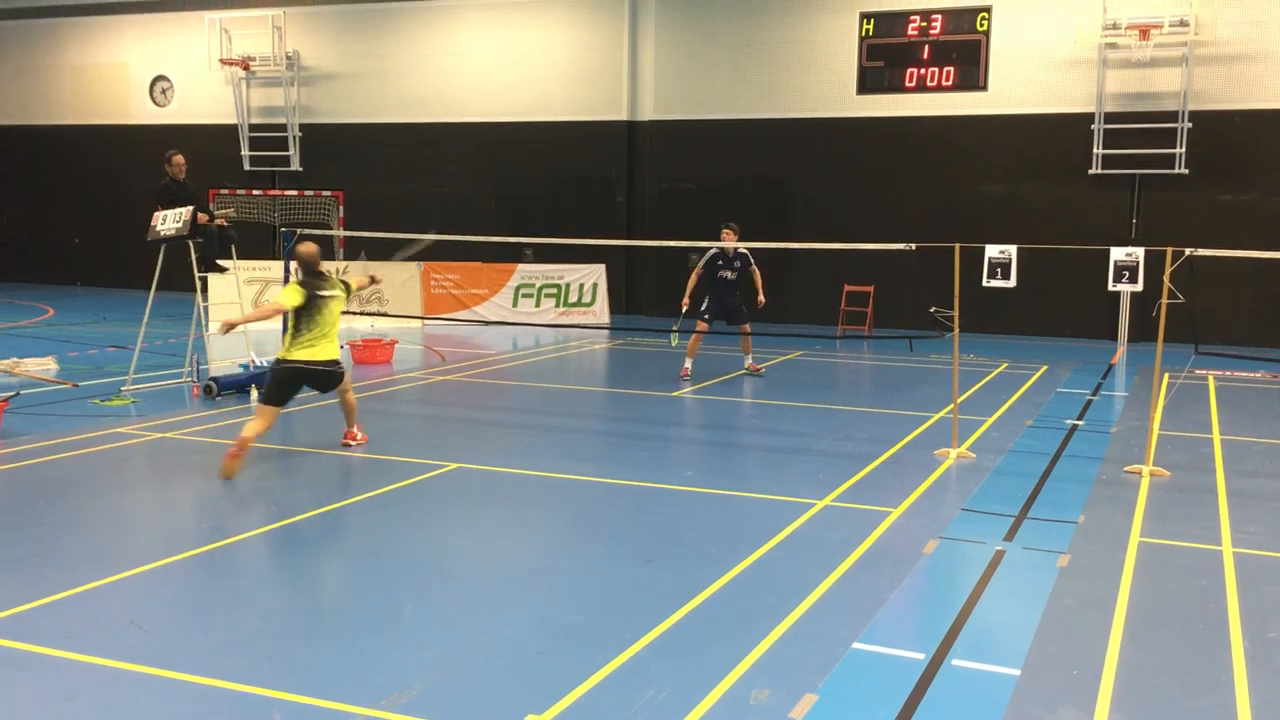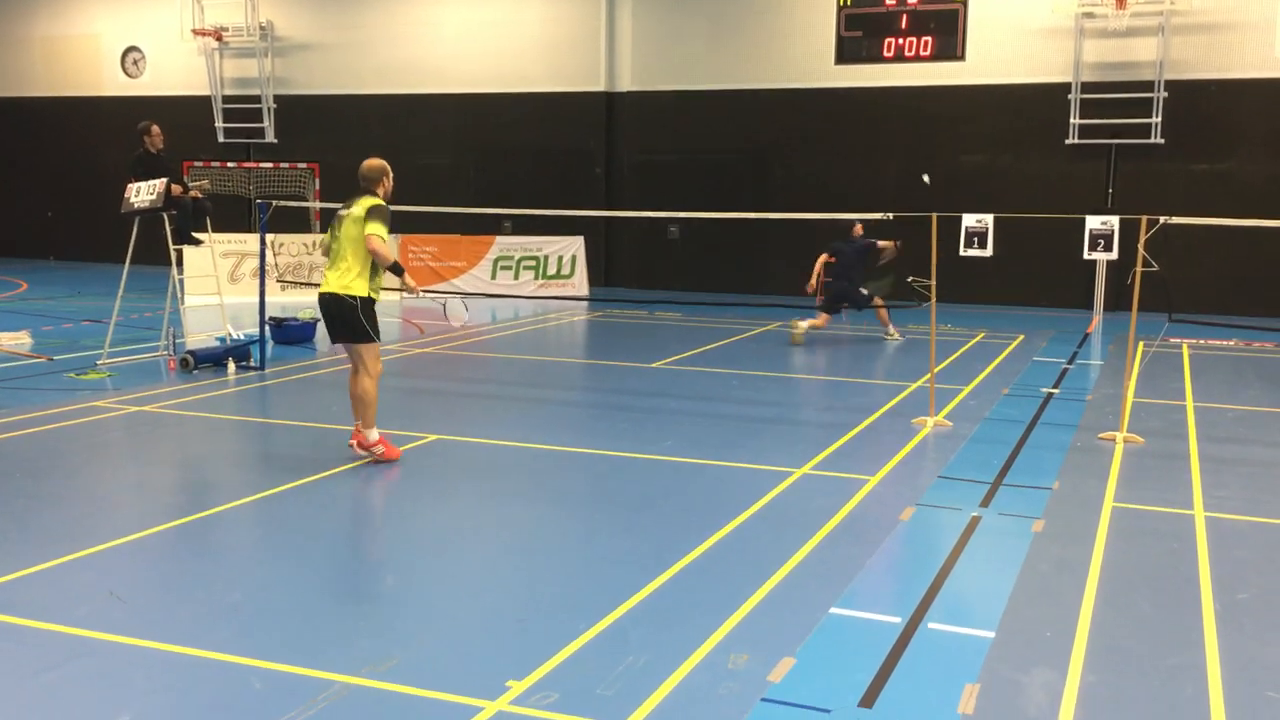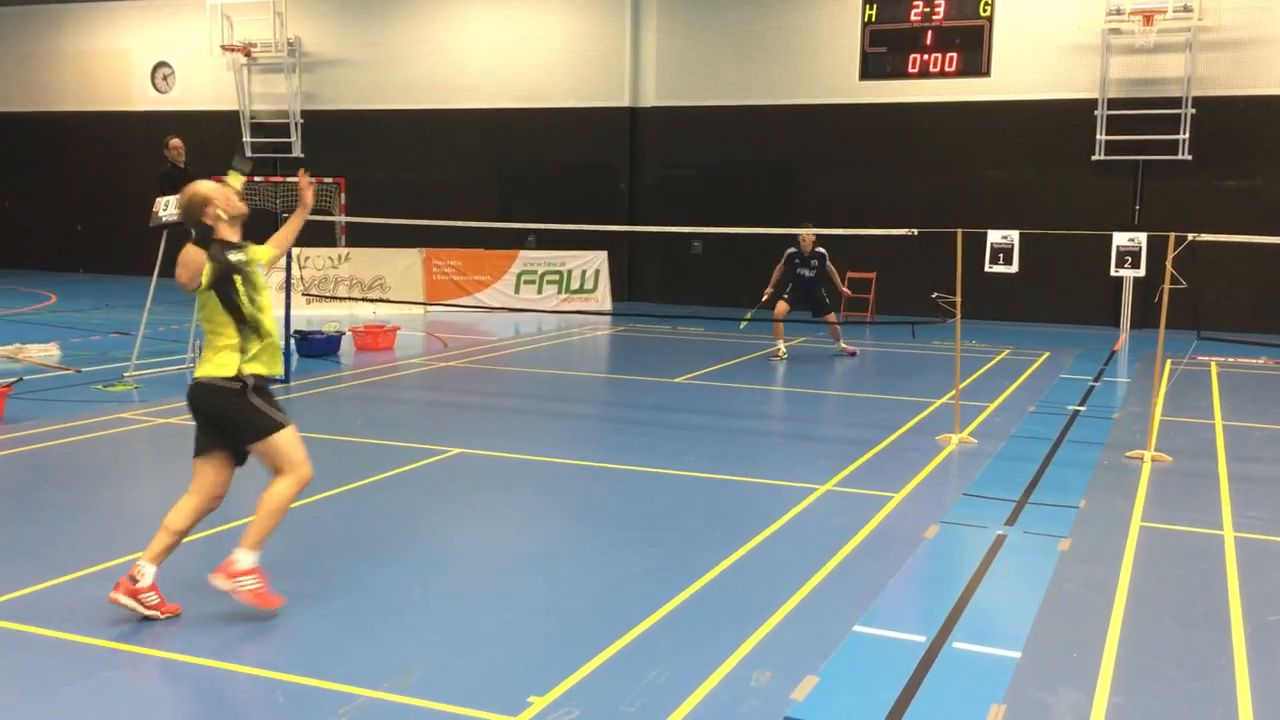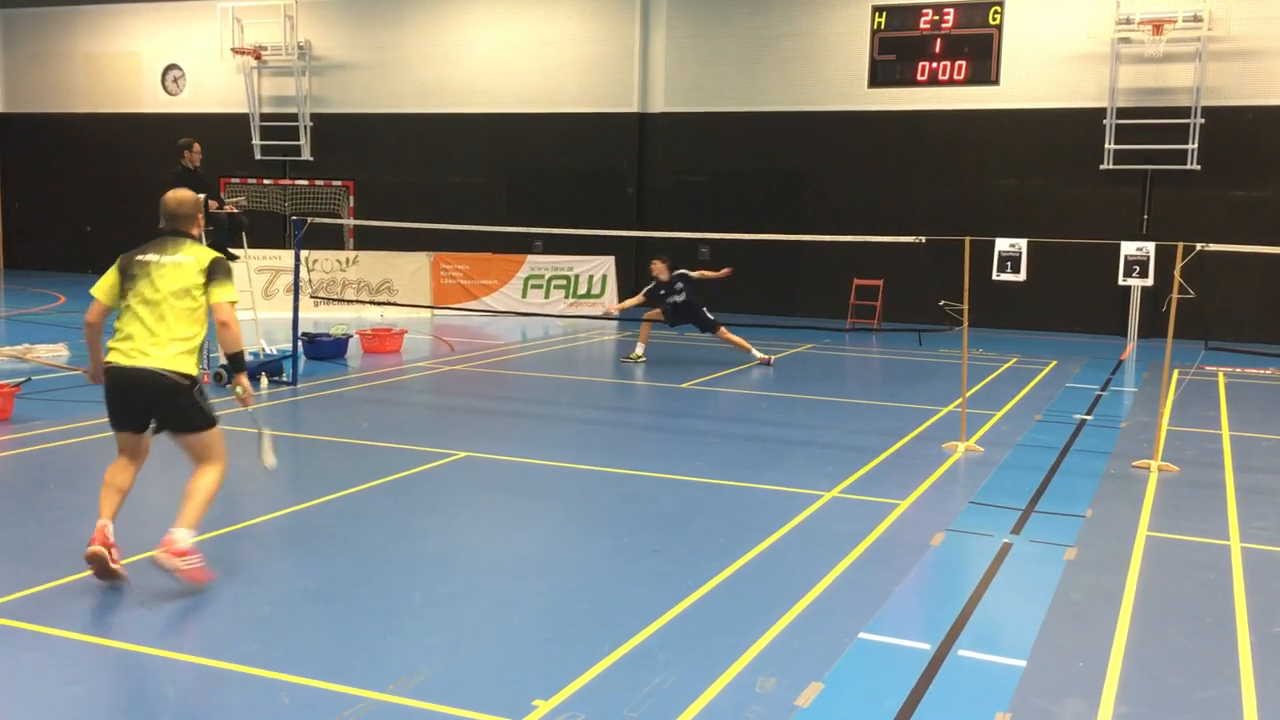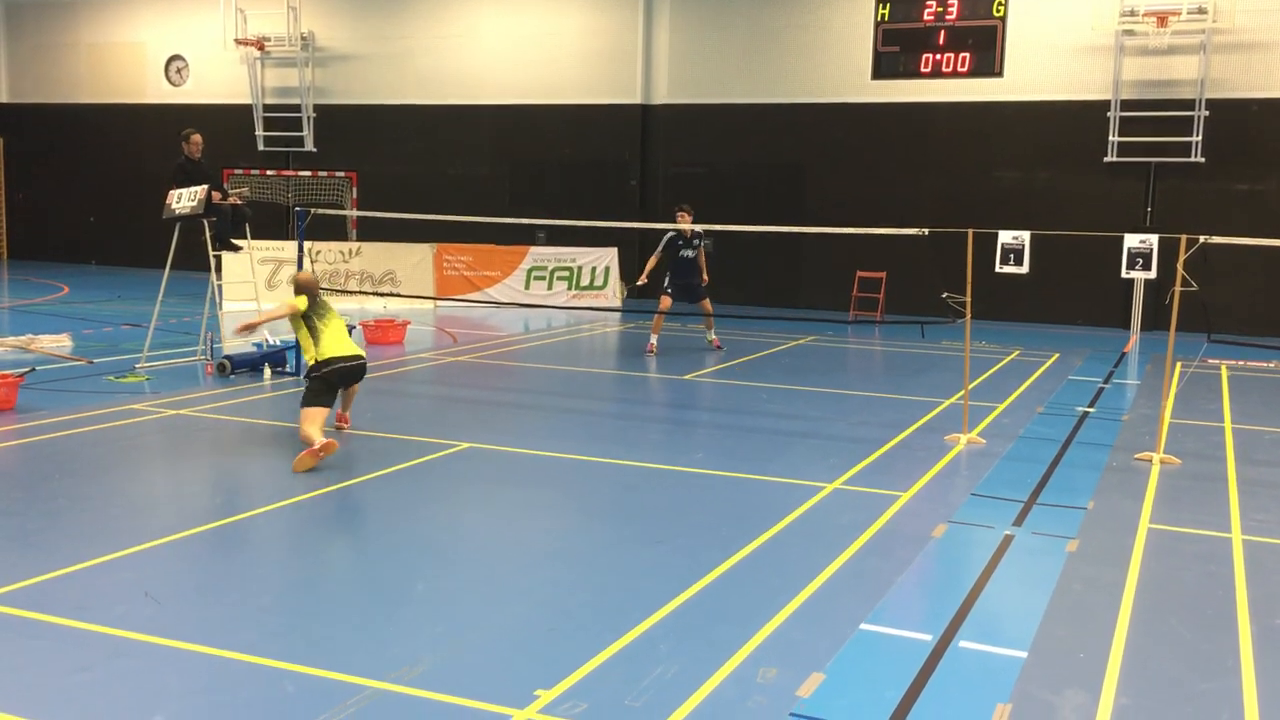
dt=1s
person 1, frame 1
left shoulder: (301, 287)
right shoulder: (339, 286)
left elbow: (277, 307)
right elbow: (356, 284)
left wrist: (238, 320)
right wrist: (371, 279)
left hip: (290, 362)
right hip: (325, 363)
left knee: (262, 420)
right knee: (345, 388)
left ankle: (242, 442)
right ankle: (352, 432)
person 1, frame 2
left shoulder: (346, 209)
right shoulder: (377, 207)
left elbow: (327, 249)
right elbow: (374, 244)
right wrist: (402, 274)
left hip: (330, 294)
right hip: (353, 296)
left knee: (360, 366)
right knee: (371, 370)
left ankle: (362, 433)
right ankle: (369, 438)
person 1, frame 3
left shoulder: (239, 253)
right shoulder: (218, 256)
left elbow: (271, 252)
right elbow: (187, 278)
left wrist: (303, 209)
right wrist: (201, 243)
left hip: (215, 389)
right hip: (236, 386)
left knee: (205, 494)
right knee: (295, 472)
left ankle: (139, 581)
right ankle: (240, 566)
person 1, frame 4
left shoulder: (132, 258)
right shoulder: (210, 260)
left elbow: (93, 317)
right elbow: (224, 319)
left wrist: (95, 359)
right wrist: (239, 372)
left hip: (120, 370)
right hip: (170, 374)
left knee: (129, 457)
right knee: (213, 463)
left ankle: (103, 534)
right ankle: (178, 543)
person 1, frame 5
left shoulder: (302, 301)
right shoulder: (327, 306)
left elbow: (290, 307)
left wrist: (258, 320)
left hip: (330, 365)
right hip: (358, 361)
left knee: (308, 429)
left ankle: (319, 443)
right ankle: (343, 416)
